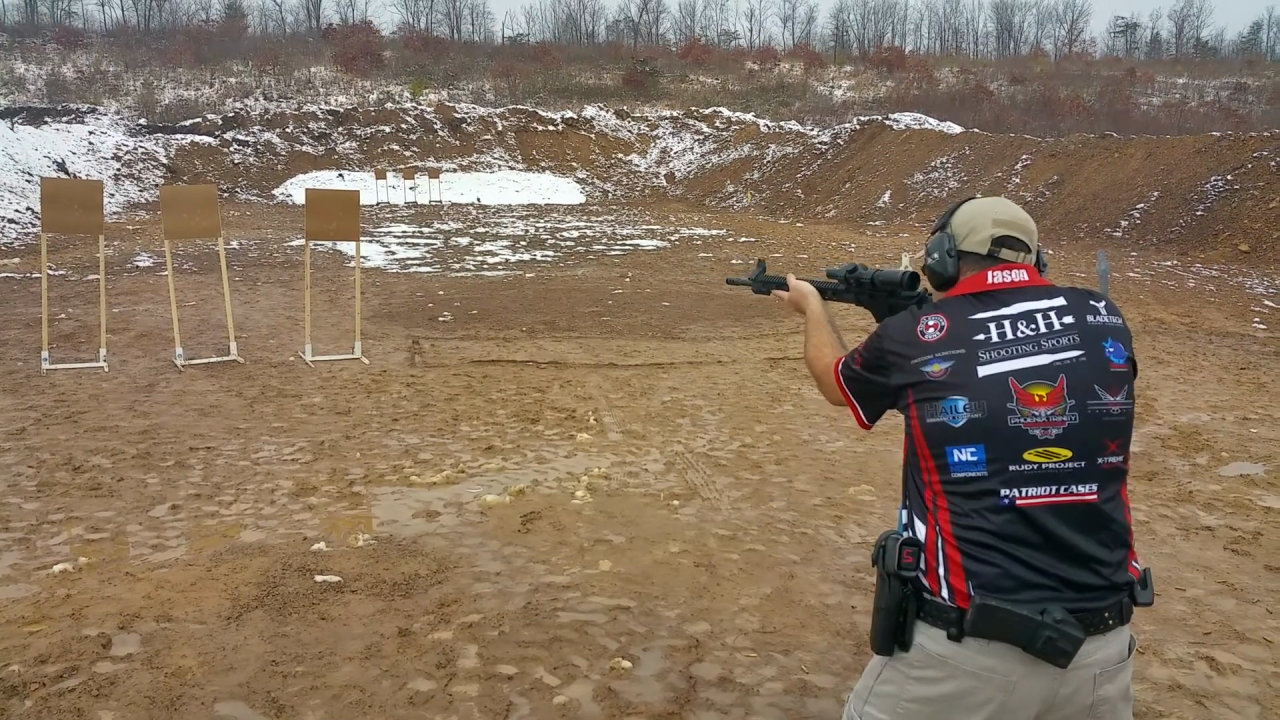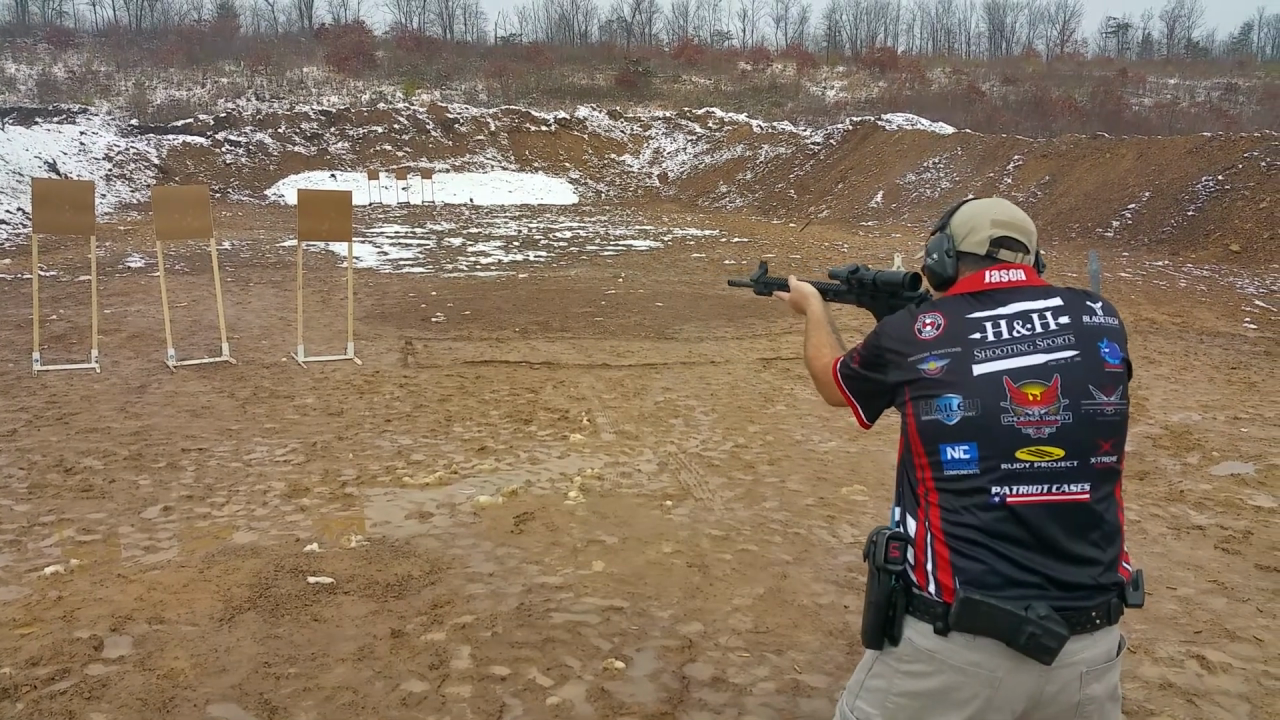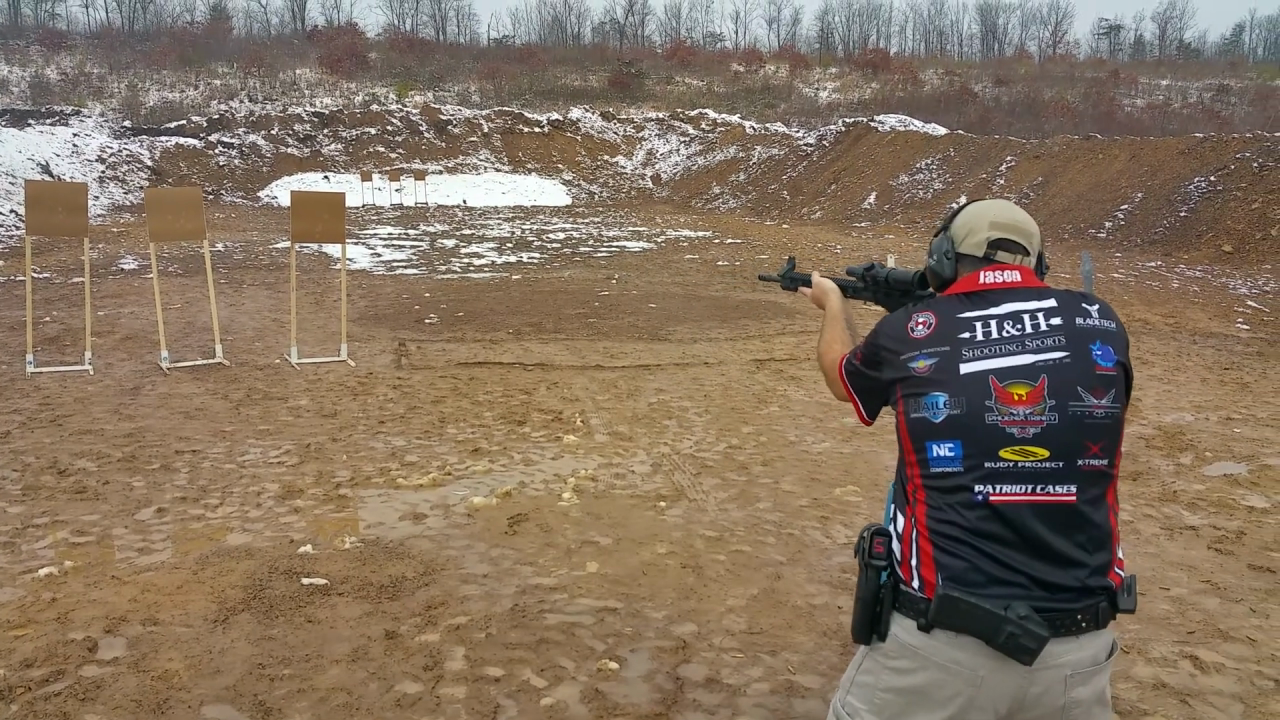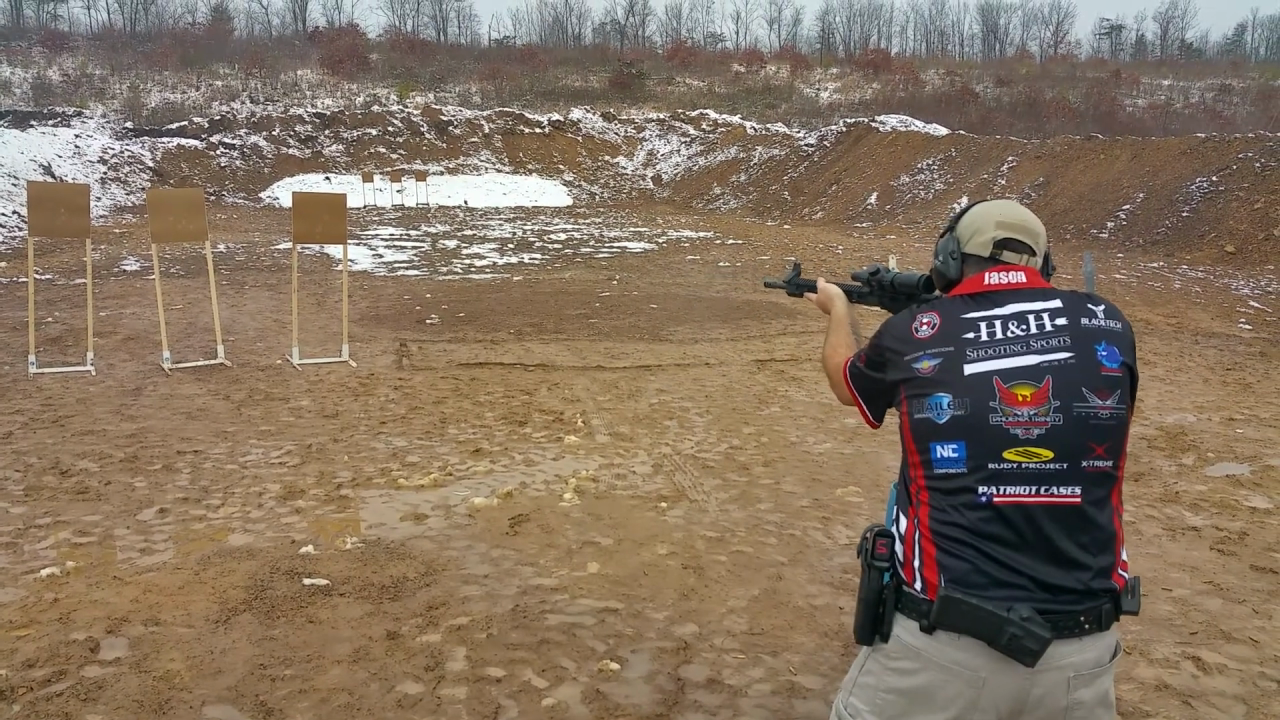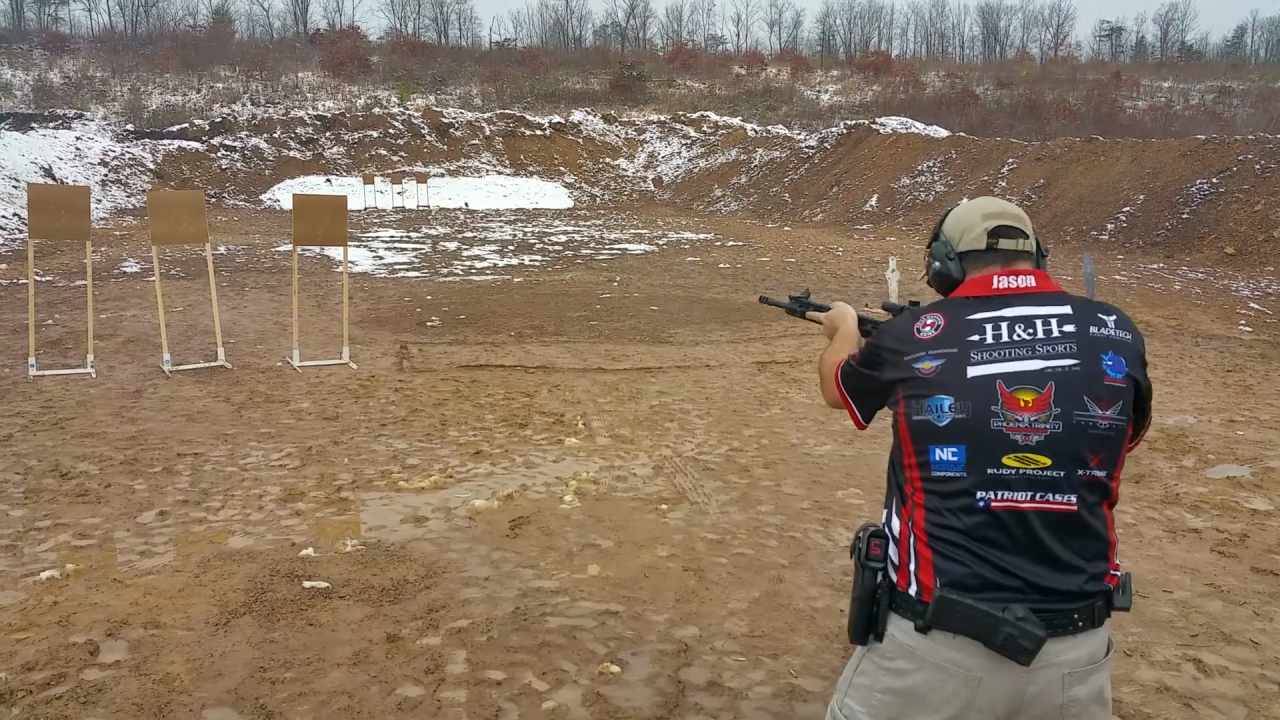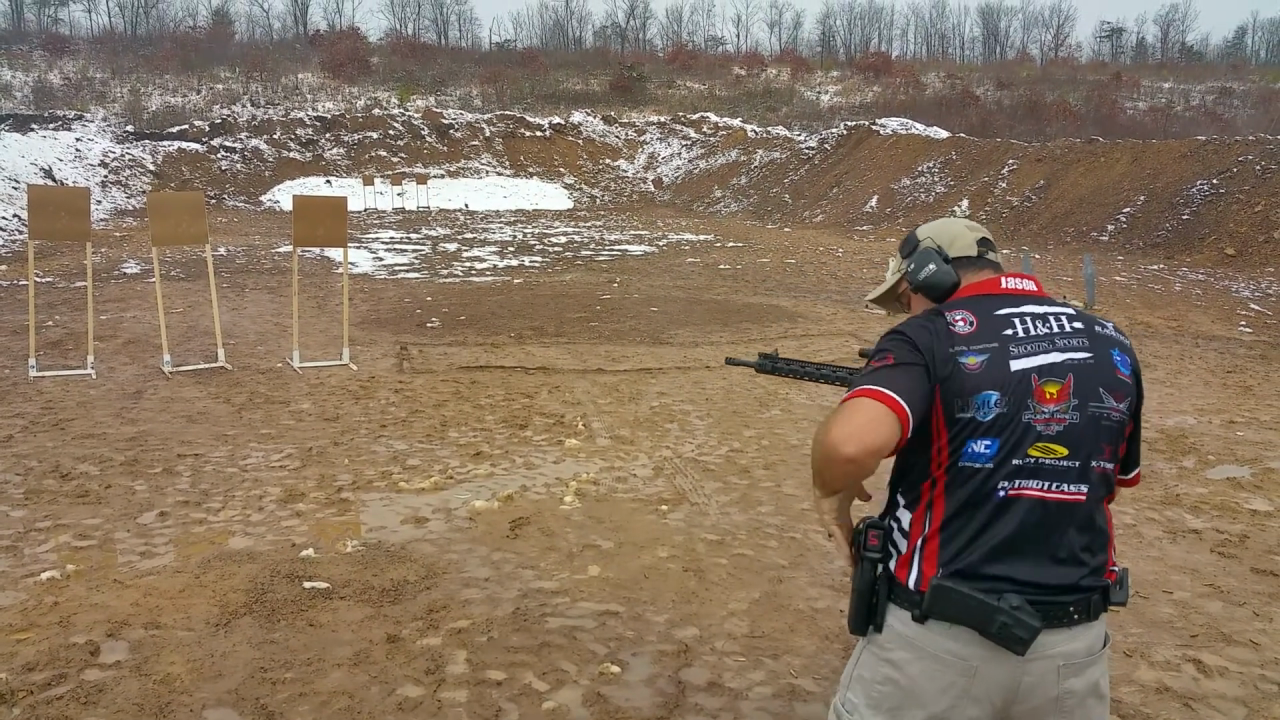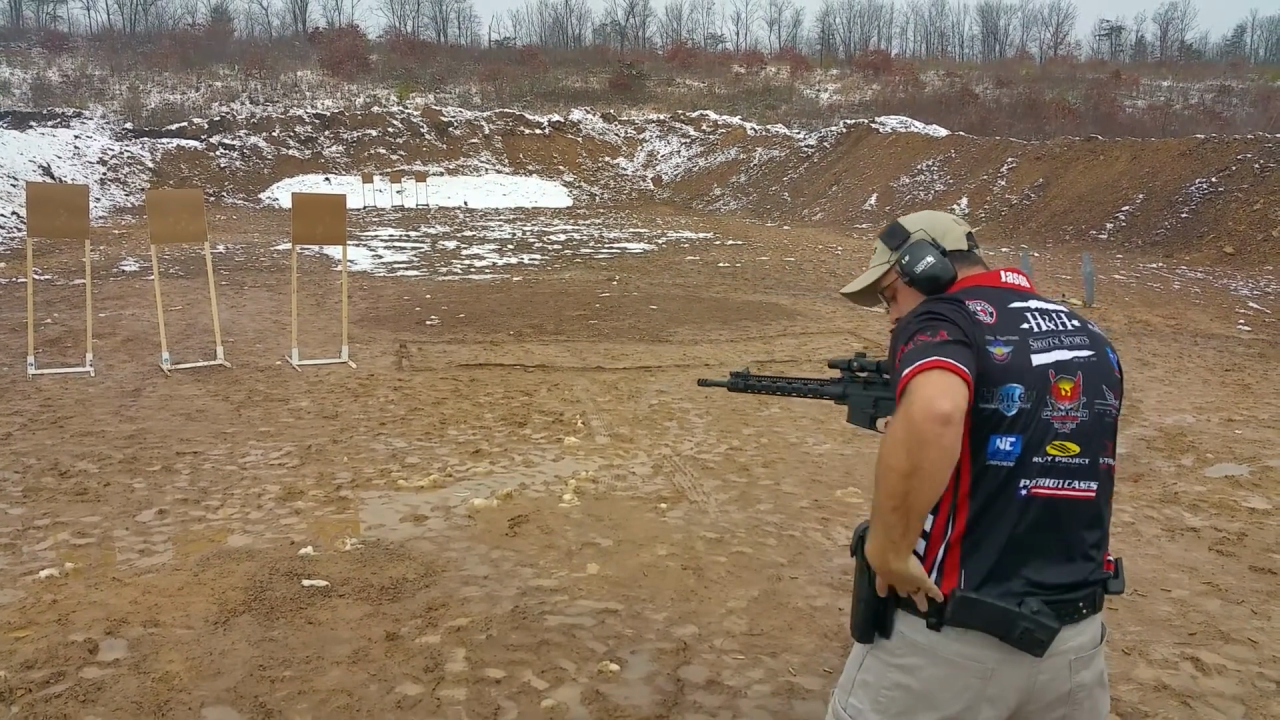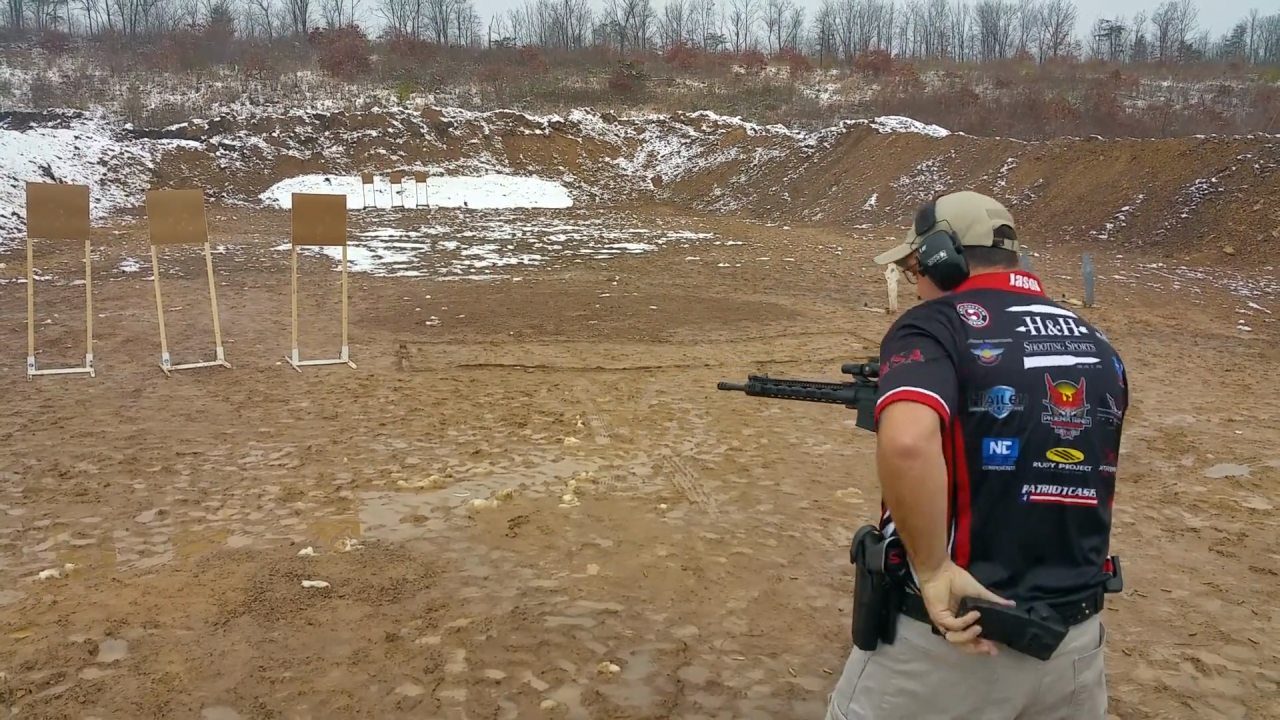
dt=0.4s
person 1, frame 1
left shoulder: (914, 337)
right shoulder: (1103, 321)
left elbow: (836, 383)
left wrist: (811, 303)
left hip: (964, 650)
right hip: (1097, 646)
person 1, frame 2
left shoulder: (911, 335)
right shoulder: (1100, 322)
left elbow: (834, 383)
left wrist: (812, 304)
left hip: (952, 646)
right hip: (1086, 647)
person 1, frame 3
left shoulder: (910, 332)
right shoulder: (1100, 325)
left elbow: (843, 378)
left wrist: (832, 301)
left hip: (939, 643)
right hip: (1075, 649)
person 1, frame 4
left shoulder: (914, 333)
right shoulder: (1106, 325)
left elbow: (847, 381)
left wrist: (837, 307)
left hip: (941, 645)
right hip: (1079, 650)
person 1, frame 5
left shoulder: (913, 337)
right shoulder: (1117, 334)
left elbow: (837, 388)
left wrist: (843, 329)
left hip: (934, 646)
right hip: (1071, 651)
person 1, frame 6
left shoulder: (928, 337)
right shoulder: (1110, 343)
left elbow: (850, 444)
left wrist: (835, 492)
left hip: (937, 639)
right hip: (1070, 642)
person 1, frame 7
left shoulder: (941, 321)
right shoulder: (1092, 340)
left elbow: (934, 411)
left wrist: (889, 546)
left hip: (944, 637)
right hip: (1071, 637)
person 1, frame 8
left shoulder: (934, 326)
right shoulder: (1098, 347)
left elbow: (908, 442)
left wrist: (932, 570)
left hip: (944, 632)
right hip: (1071, 638)
